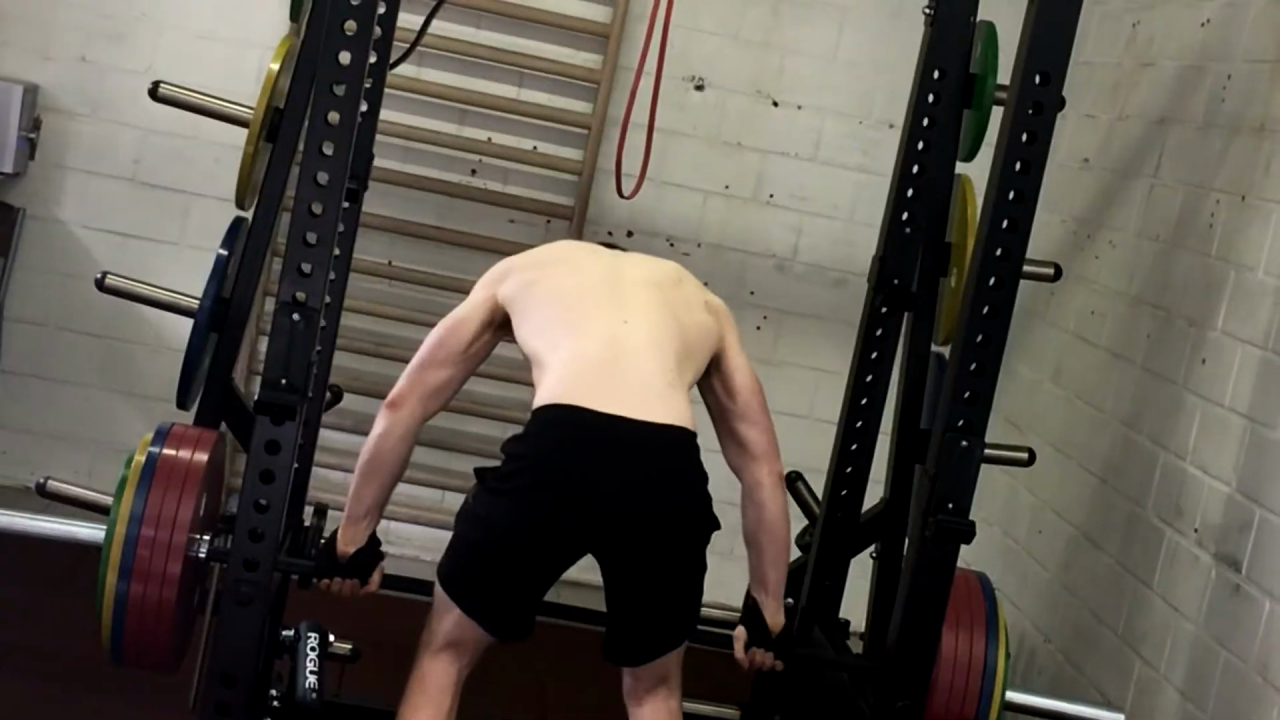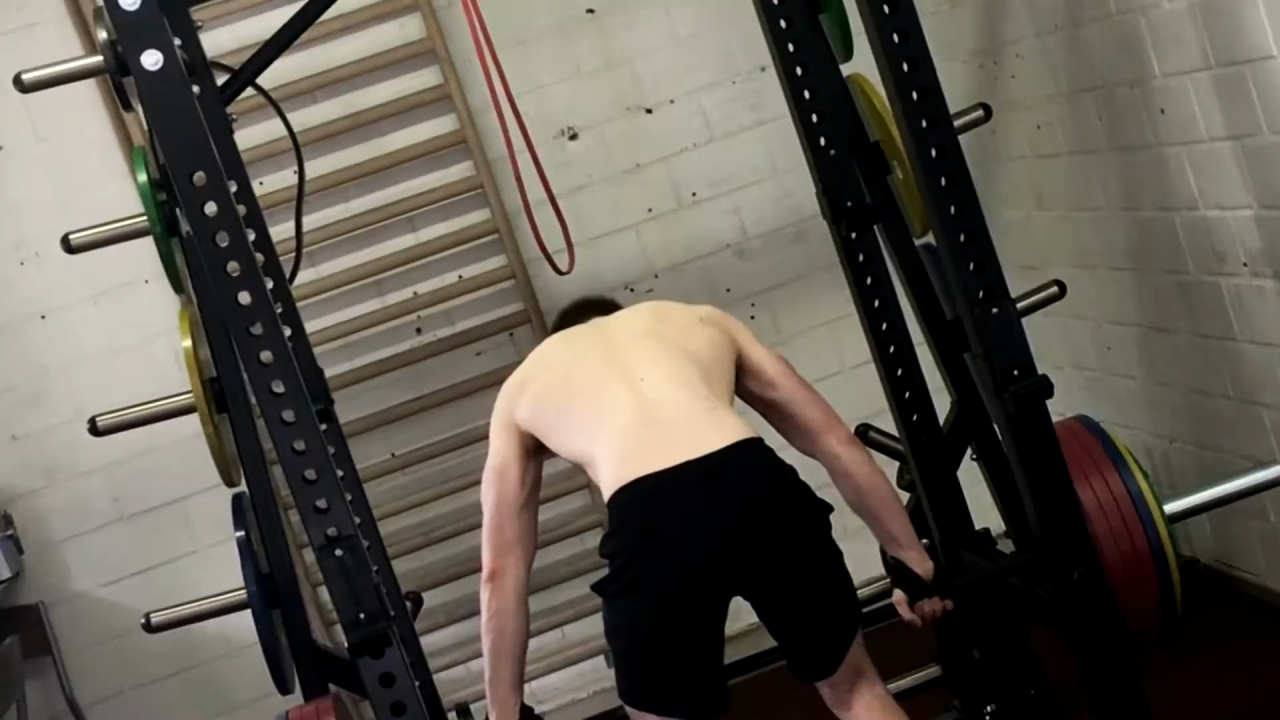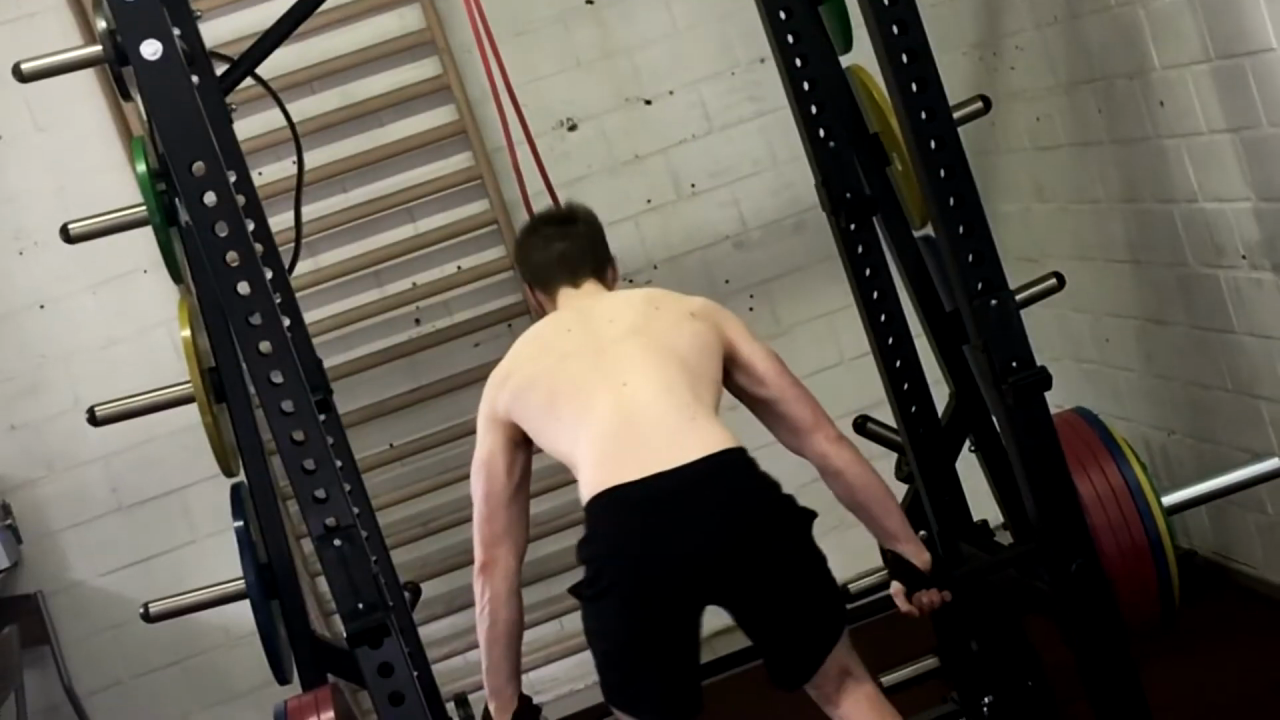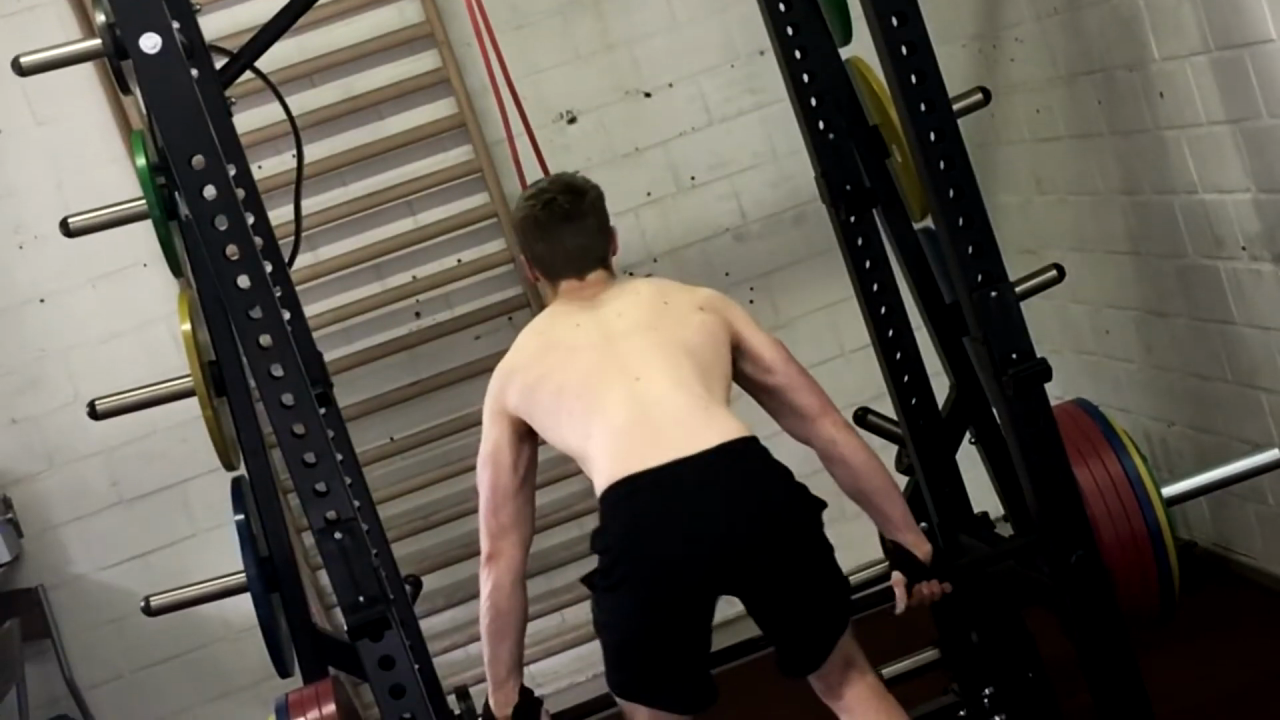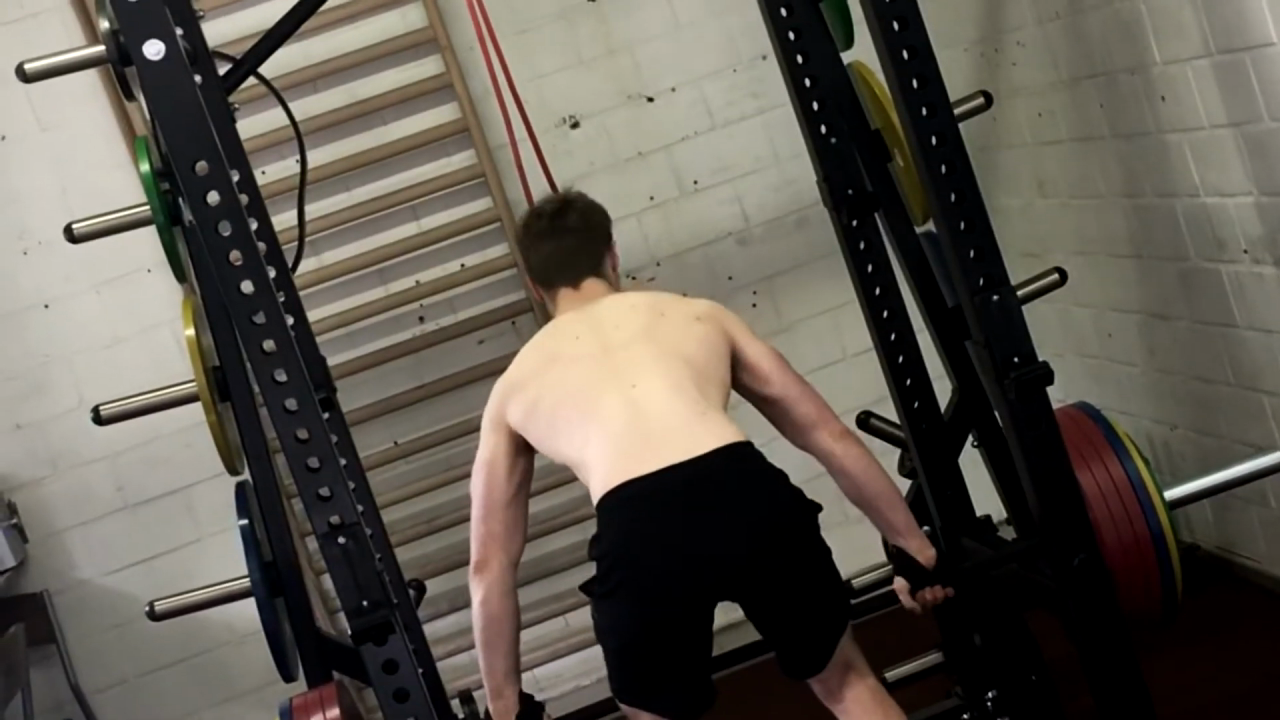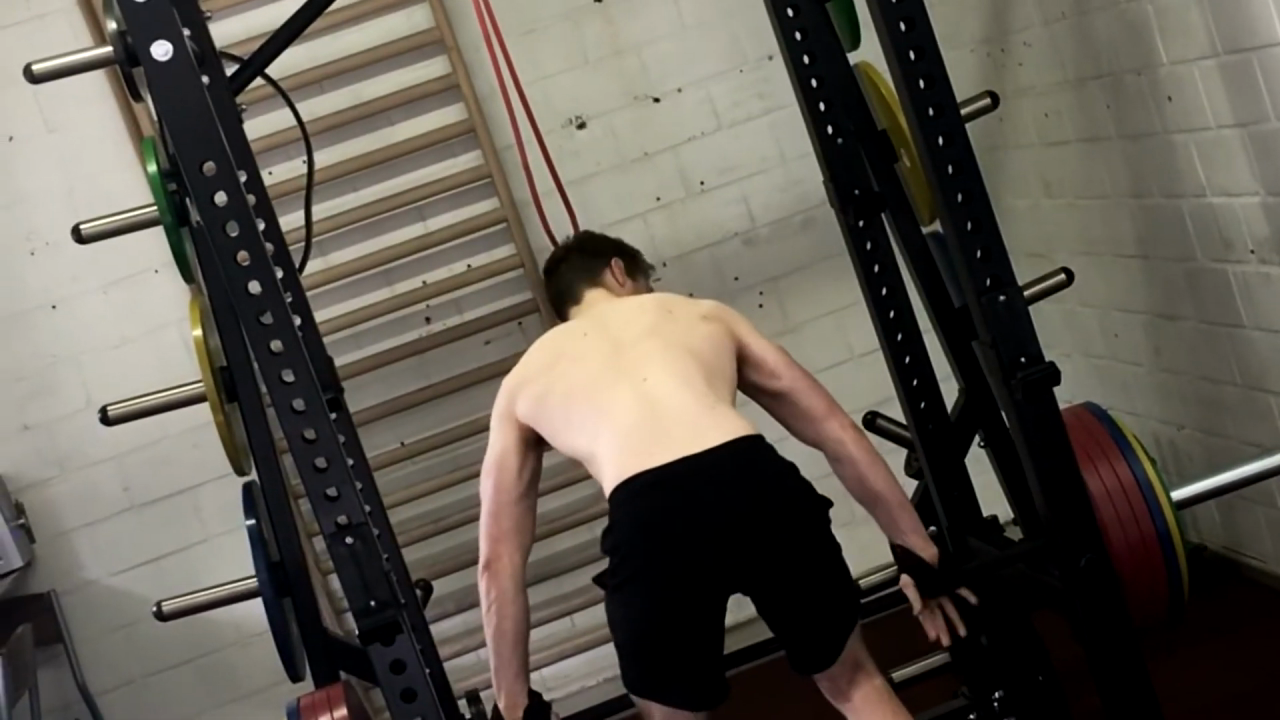
dt=0.4s
person 1, frame 1
left shoulder: (525, 268)
right shoulder: (703, 303)
left elbow: (405, 404)
right elbow: (761, 465)
left wrist: (354, 537)
right wrist: (768, 611)
left hip: (558, 453)
right hip: (668, 479)
left knee: (446, 651)
person 1, frame 2
left shoulder: (524, 384)
right shoulder: (701, 320)
left elbow: (502, 571)
right elbow: (835, 442)
right wrist: (913, 561)
left hip: (653, 530)
right hip: (762, 494)
person 1, frame 3
left shoulder: (510, 374)
right shoulder: (693, 311)
left elbow: (495, 559)
right elbow: (822, 440)
right wrist: (910, 552)
left hip: (627, 541)
right hip: (741, 504)
person 1, frame 4
left shoulder: (516, 370)
right shoulder: (699, 303)
left elbow: (502, 553)
right elbow: (827, 429)
right wrist: (912, 543)
left hip: (644, 530)
right hip: (755, 492)
person 1, frame 5
left shoulder: (517, 384)
right shoulder: (699, 315)
left elbow: (491, 563)
right elbow: (829, 437)
right wrist: (915, 547)
left hip: (640, 538)
right hip: (751, 499)
person 1, frame 6
left shoulder: (525, 380)
right shoulder: (703, 313)
left elbow: (499, 560)
right elbow: (837, 432)
right wrist: (920, 551)
left hip: (650, 527)
right hip: (761, 489)
right knee: (851, 679)
